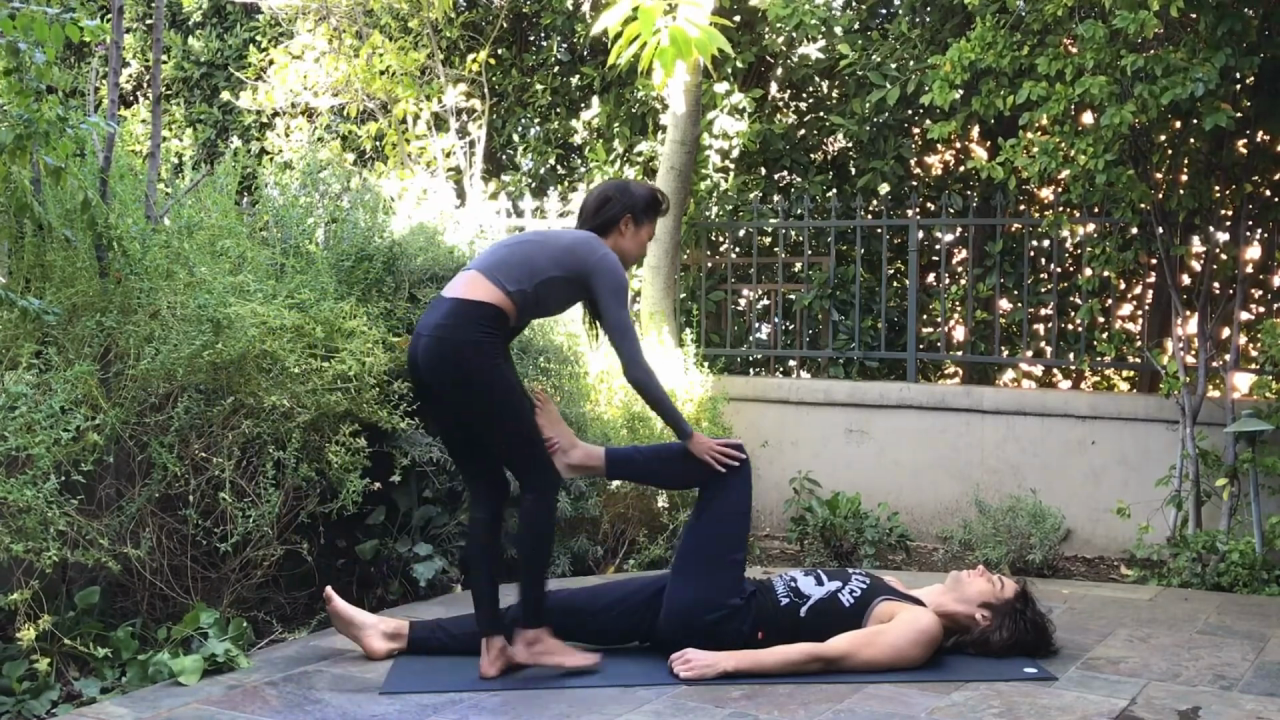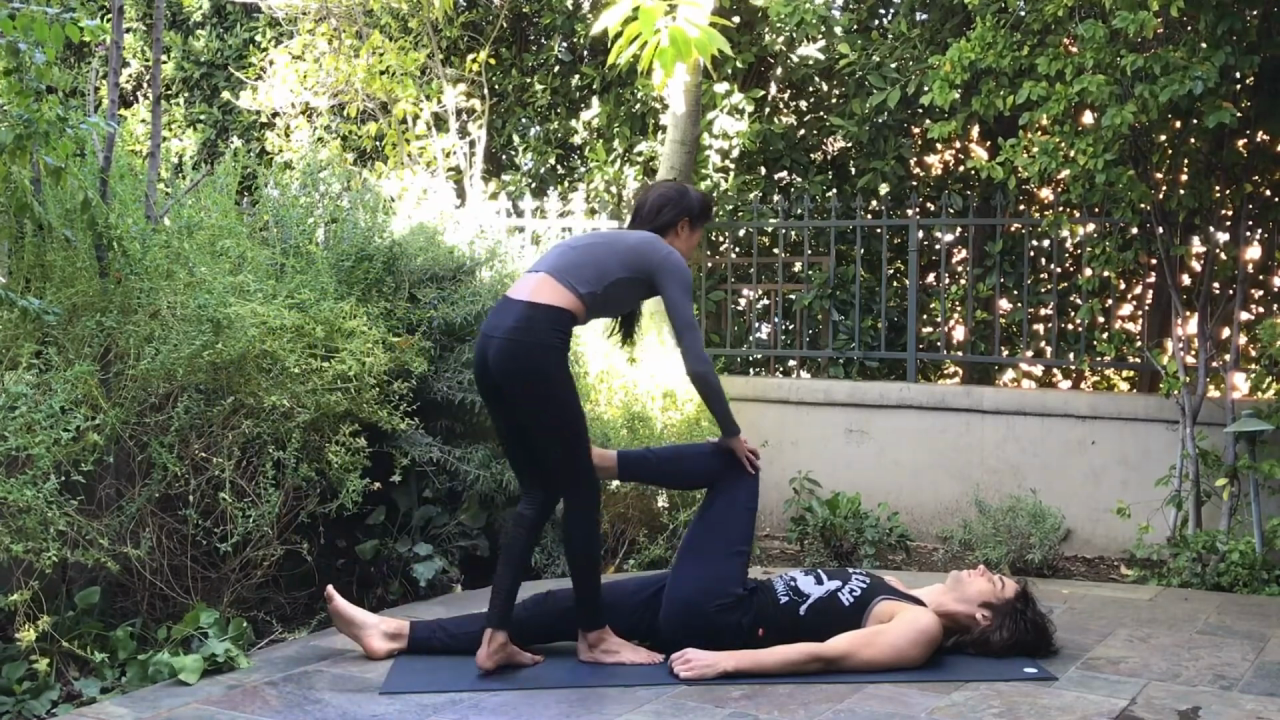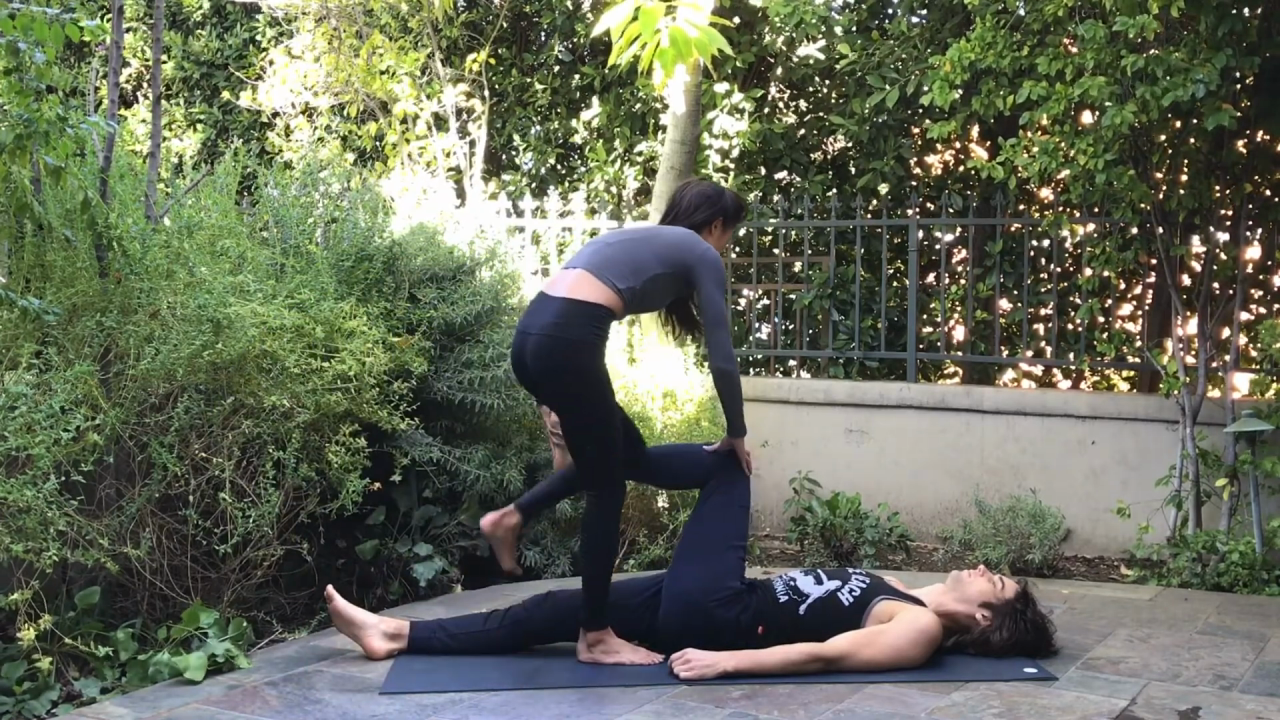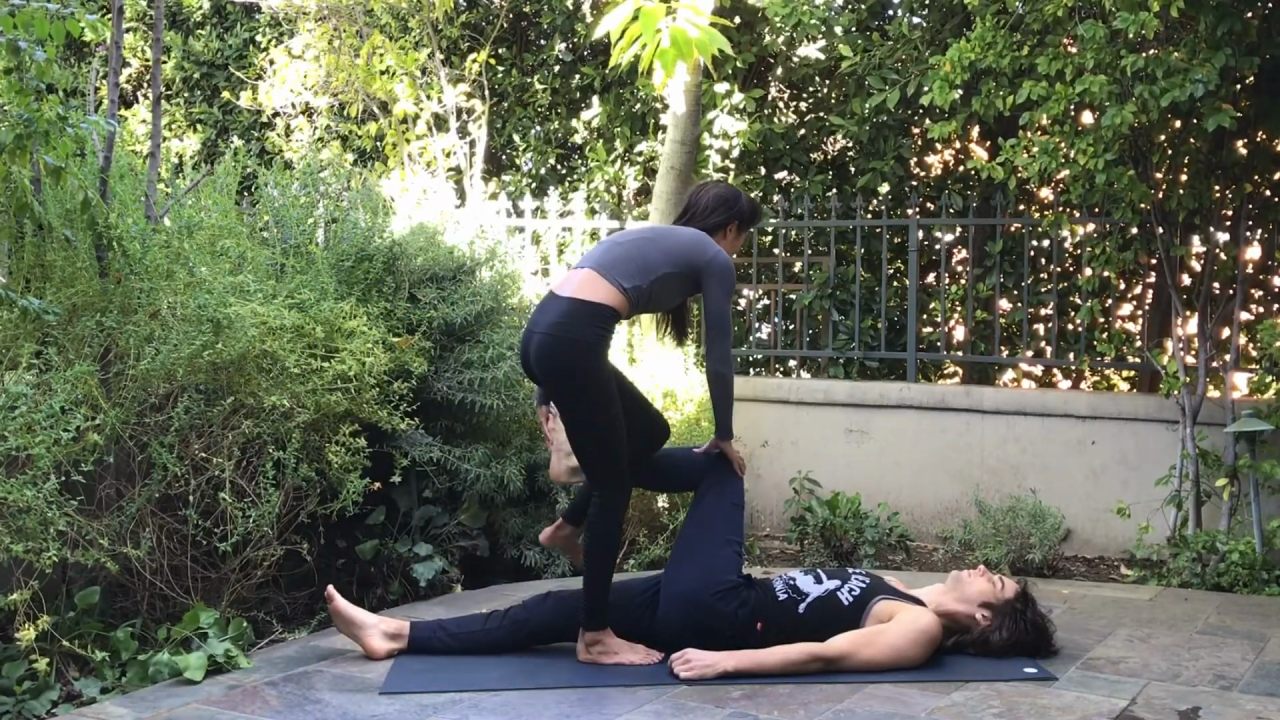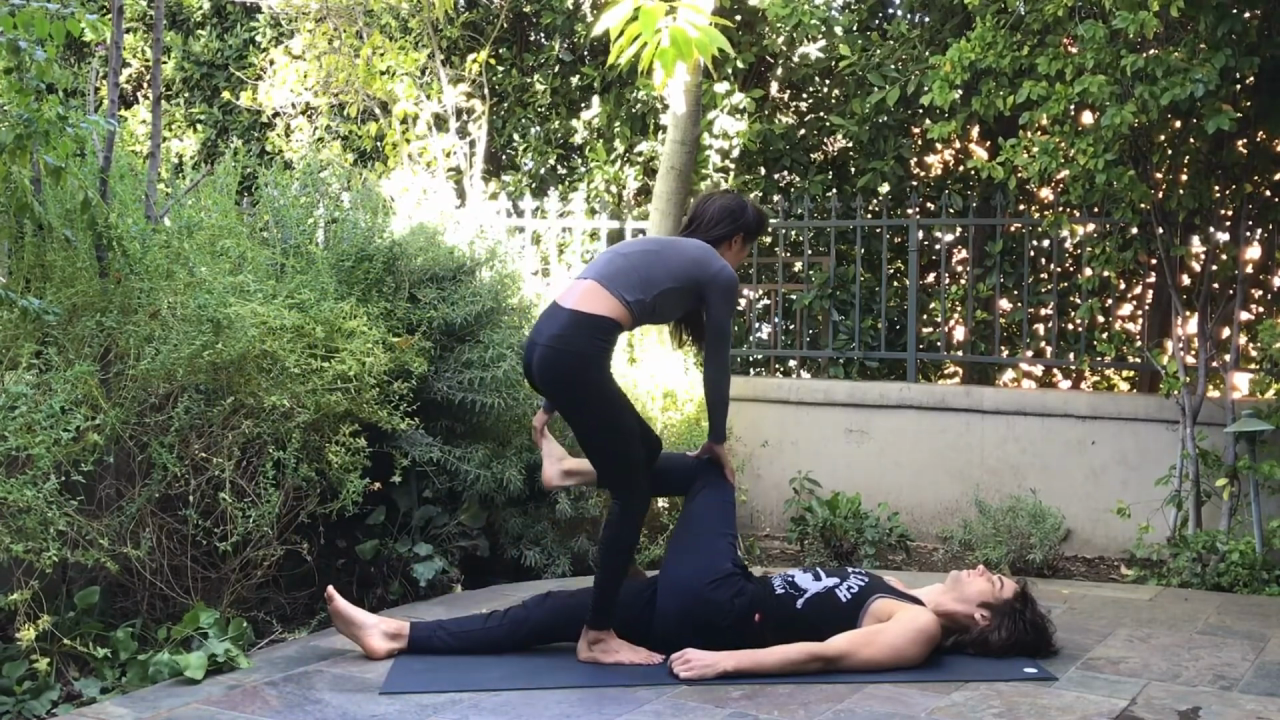
dt=0.4s
person 1, frame 1
left shoulder: (919, 630)
right shoulder: (900, 595)
left elbow: (826, 653)
left wrist: (725, 661)
left hip: (714, 622)
right hip: (703, 608)
left knee: (728, 461)
right knee: (557, 605)
left ankle: (583, 457)
right ankle: (396, 634)
person 1, frame 2
left shoulder: (920, 630)
right shoulder: (899, 595)
left elbow: (825, 654)
left wrist: (723, 663)
left hip: (714, 620)
right hip: (704, 608)
left knee: (736, 464)
right knee: (559, 608)
left ankle: (594, 461)
right ankle: (397, 634)
person 1, frame 3
left shoulder: (919, 630)
right shoulder: (899, 594)
left elbow: (826, 654)
left wrist: (725, 663)
left hip: (714, 618)
right hip: (706, 607)
left knee: (726, 466)
right knee: (559, 610)
right ankle: (397, 633)
person 1, frame 4
left shoulder: (920, 630)
right shoulder: (900, 593)
left elbow: (826, 655)
left wrist: (724, 663)
left hip: (716, 616)
right hip: (707, 606)
left knee: (720, 467)
right knee: (558, 609)
right ankle: (397, 634)
person 1, frame 5
left shoulder: (918, 630)
right shoulder: (899, 595)
left elbow: (825, 654)
left wrist: (724, 663)
left hip: (715, 610)
right hip: (707, 604)
left knee: (710, 468)
right knee: (558, 612)
left ankle: (580, 471)
right ankle: (396, 634)
person 2, frame 1
left shoulder: (560, 247)
right shoulder: (602, 260)
right elbow: (635, 368)
left wrist: (526, 412)
right wrist: (688, 436)
left hip: (429, 343)
right hip: (462, 348)
left knee: (488, 492)
right knee: (538, 484)
left ankle: (492, 643)
right ankle: (532, 633)
person 2, frame 2
left shoulder: (606, 244)
right shoulder: (664, 259)
right elbow: (697, 363)
right wrist: (731, 434)
left hip: (493, 340)
right hip: (530, 348)
left knee: (538, 494)
right knee: (580, 492)
left ankle: (496, 635)
right ankle: (593, 635)
person 2, frame 3
left shoulder: (637, 238)
right shoulder: (703, 255)
right elbow: (721, 359)
left wrist: (553, 406)
right wrist: (736, 435)
left hip: (530, 335)
right hip: (565, 344)
left knee: (626, 454)
right knee: (607, 489)
left ankle: (514, 517)
right ankle: (594, 636)
person 2, frame 4
left shoulder: (653, 239)
right shoulder: (714, 258)
right elbow: (718, 359)
left wrist: (549, 401)
right wrist: (724, 437)
left hip: (542, 332)
right hip: (571, 343)
left knee: (648, 432)
right knee: (612, 487)
left ankle: (571, 527)
right ankle: (595, 636)
person 2, frame 5
left shoulder: (654, 249)
right shoulder: (718, 273)
right elbow: (716, 366)
left wrist: (551, 400)
right wrist: (716, 440)
left hip: (545, 343)
right hip: (574, 354)
left knee: (643, 451)
right knee: (631, 488)
left ankle: (620, 567)
right ankle: (597, 635)
